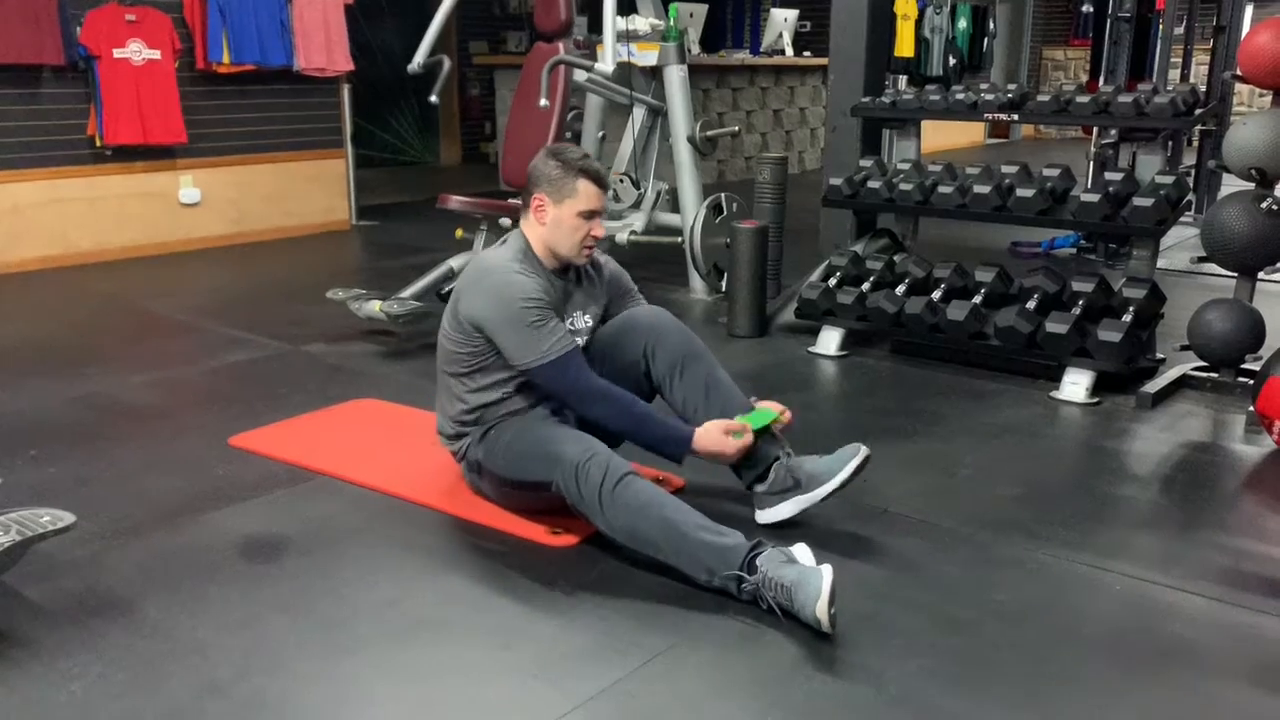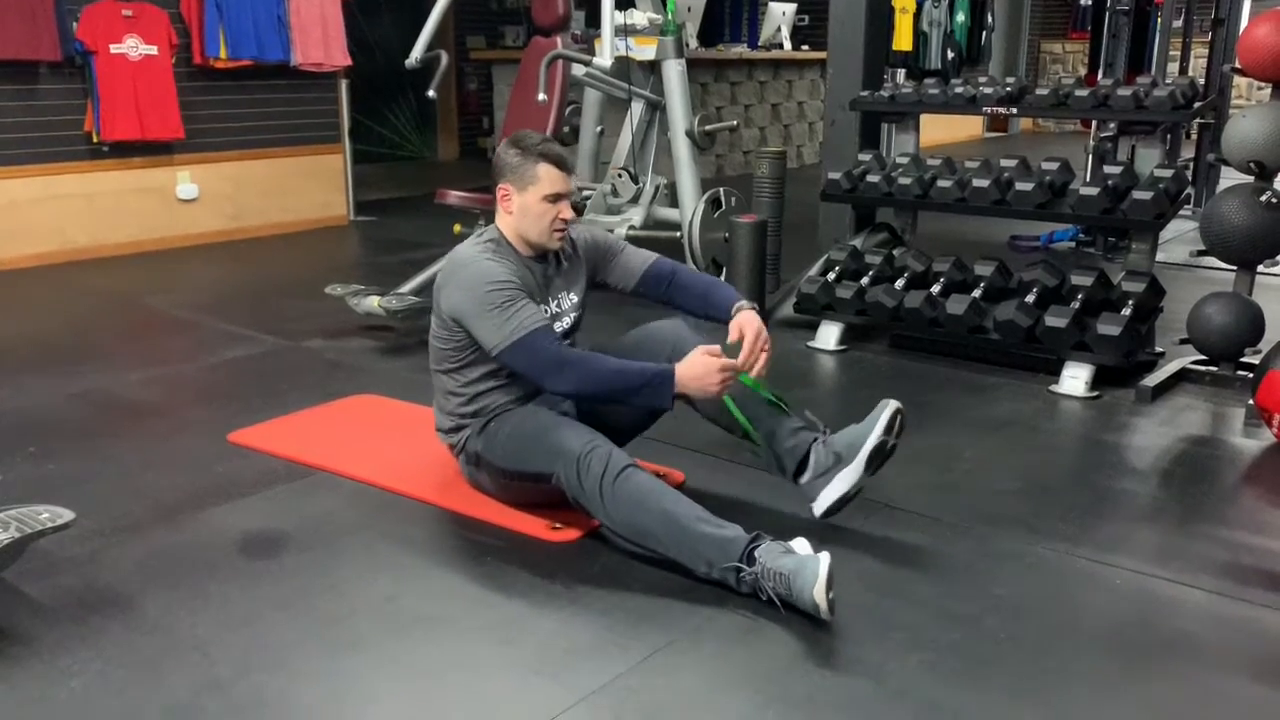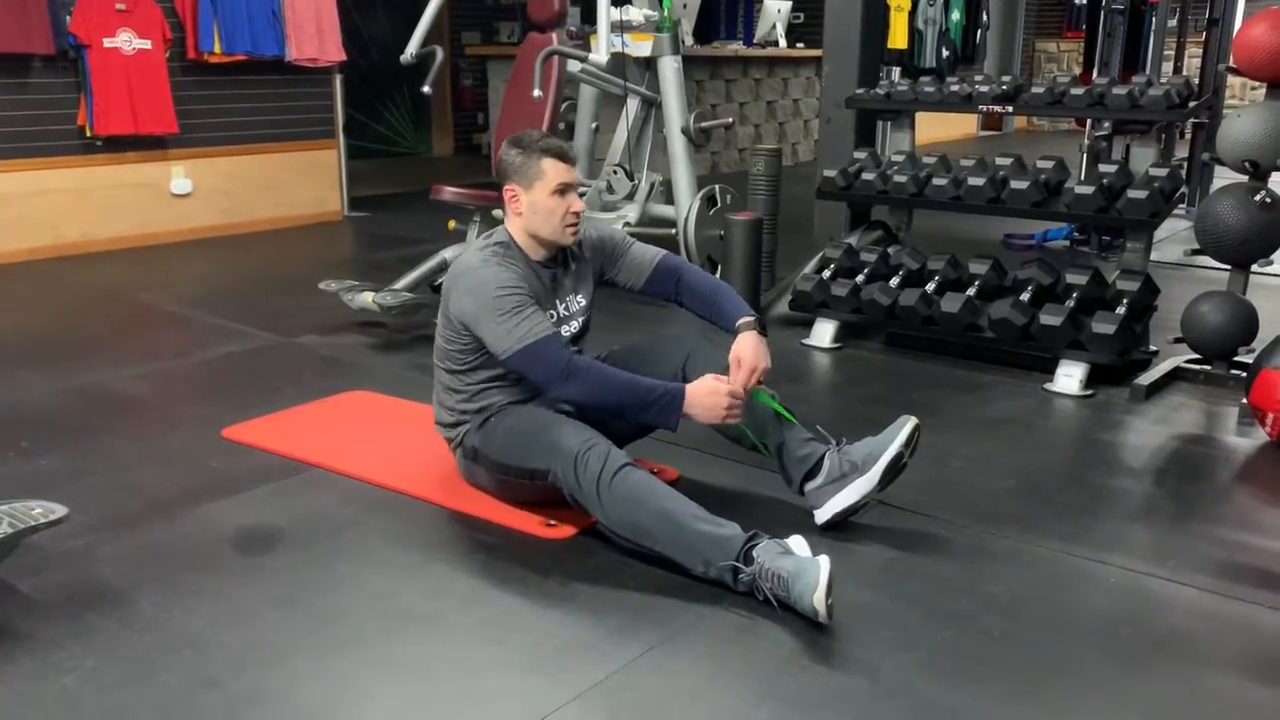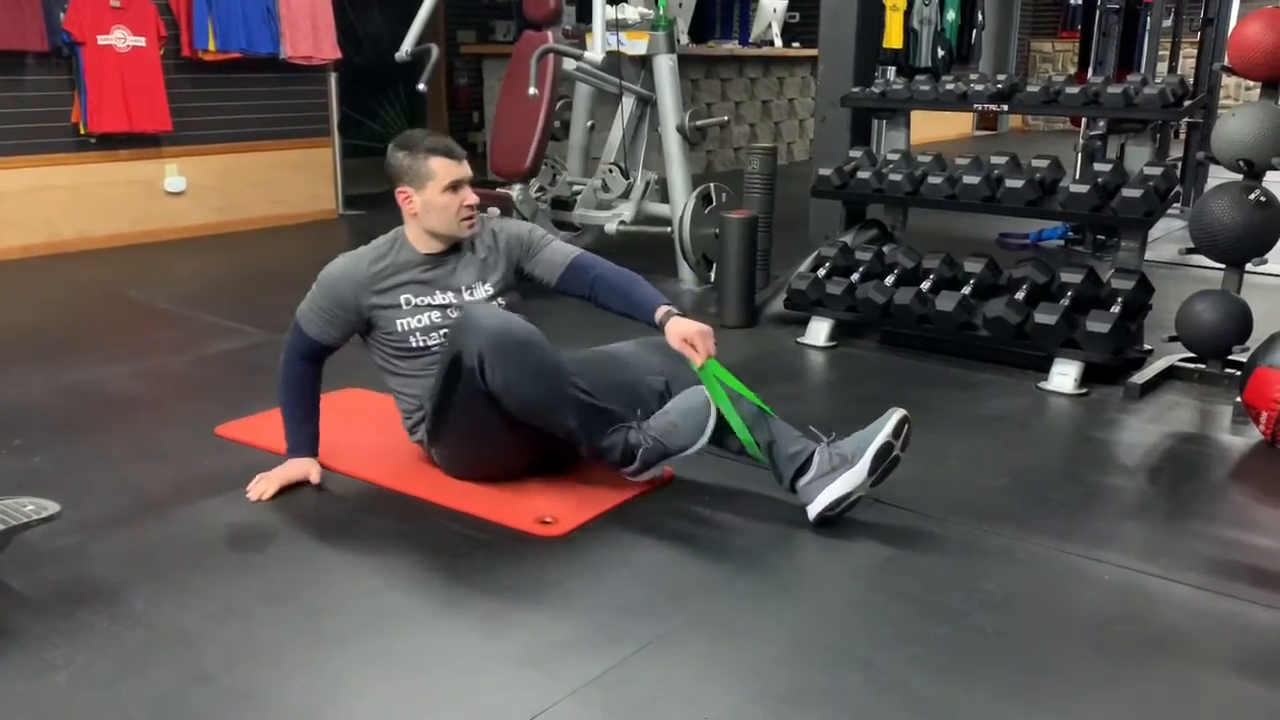
dt=0.7s
person 1, frame 1
left shoulder: (593, 269)
right shoulder: (504, 284)
left elbow: (655, 347)
right elbow: (585, 393)
left wrist: (743, 407)
right wrist: (689, 442)
left hip: (565, 404)
right hip: (497, 437)
left knee: (653, 327)
right knee: (586, 463)
left ankle: (770, 473)
right ankle: (760, 573)
person 1, frame 2
left shoulder: (577, 244)
right shoulder: (477, 273)
left elbow: (671, 279)
right elbow: (557, 368)
left wrist: (741, 308)
right wrist: (674, 381)
left hip: (567, 397)
right hip: (496, 429)
left knee: (673, 338)
right knee: (587, 458)
left ankle: (812, 461)
right ankle: (759, 564)
person 1, frame 3
left shoulder: (587, 243)
right shoulder: (484, 276)
left elbow: (679, 278)
right elbow: (562, 376)
left wrist: (747, 327)
right wrist: (683, 400)
left hip: (569, 398)
right hip: (494, 427)
left knee: (694, 351)
right knee: (586, 457)
left ankle: (821, 472)
right ankle: (756, 565)
person 1, frame 4
left shoulder: (504, 238)
right shoulder: (355, 277)
left elbow: (588, 274)
right elbow: (302, 354)
left wrist: (664, 315)
right wrist: (303, 452)
left hip: (538, 413)
right hip: (465, 436)
left knee: (670, 360)
right knee: (485, 324)
left ankle: (812, 470)
right ankle: (629, 445)
